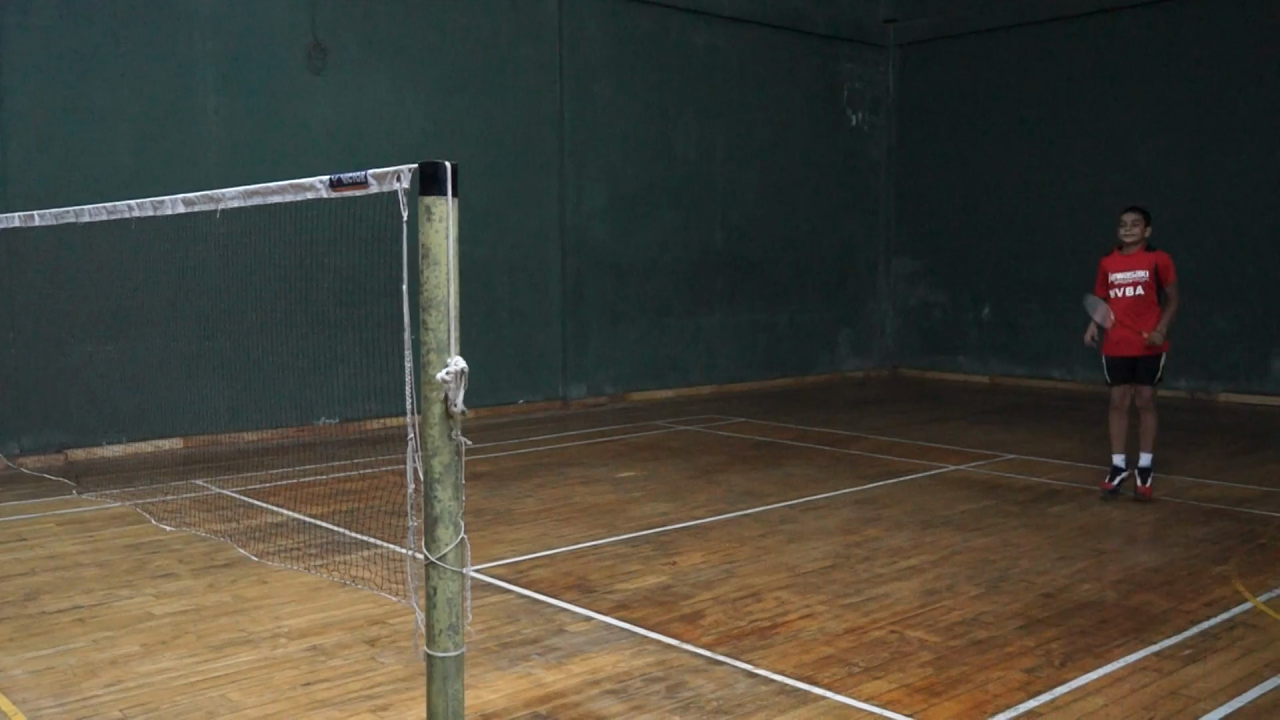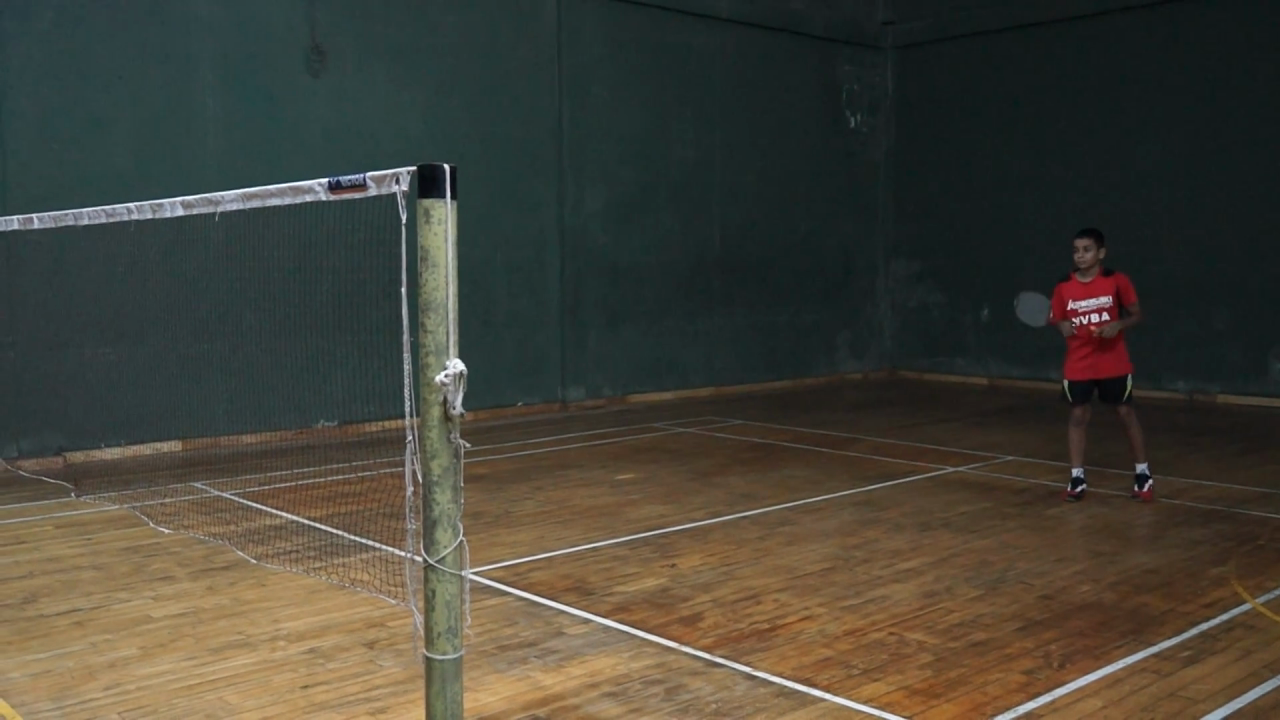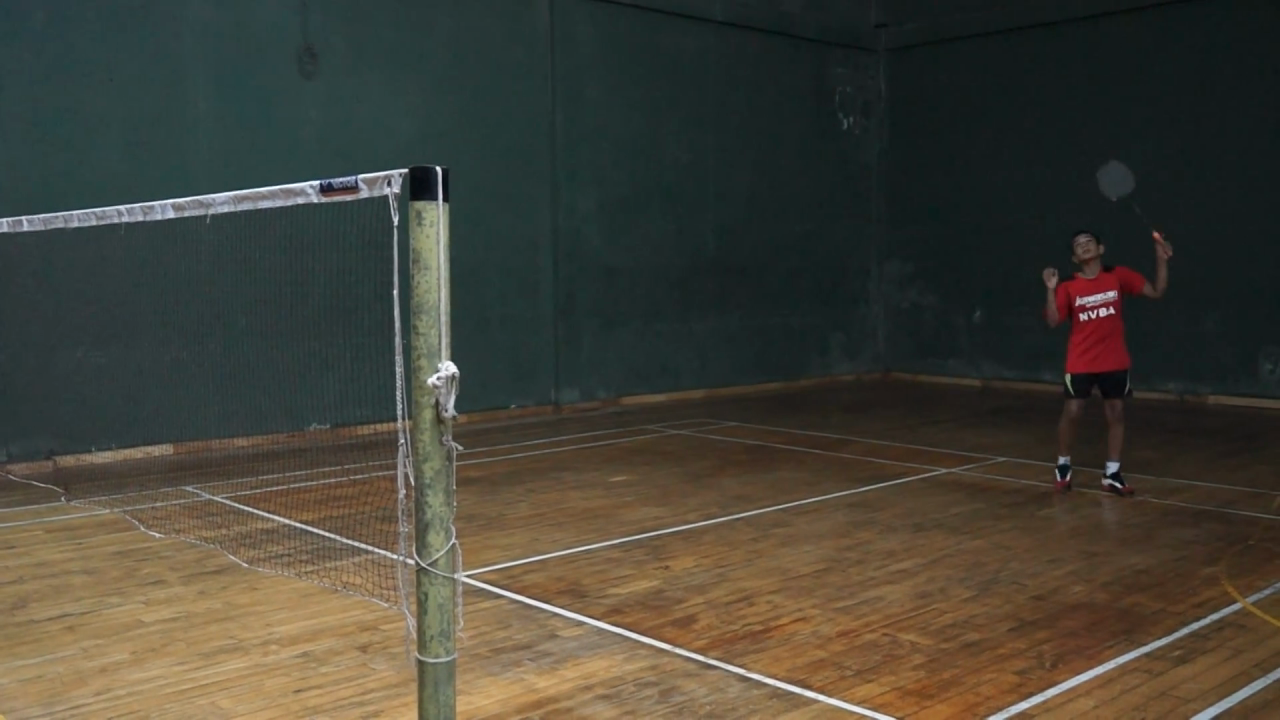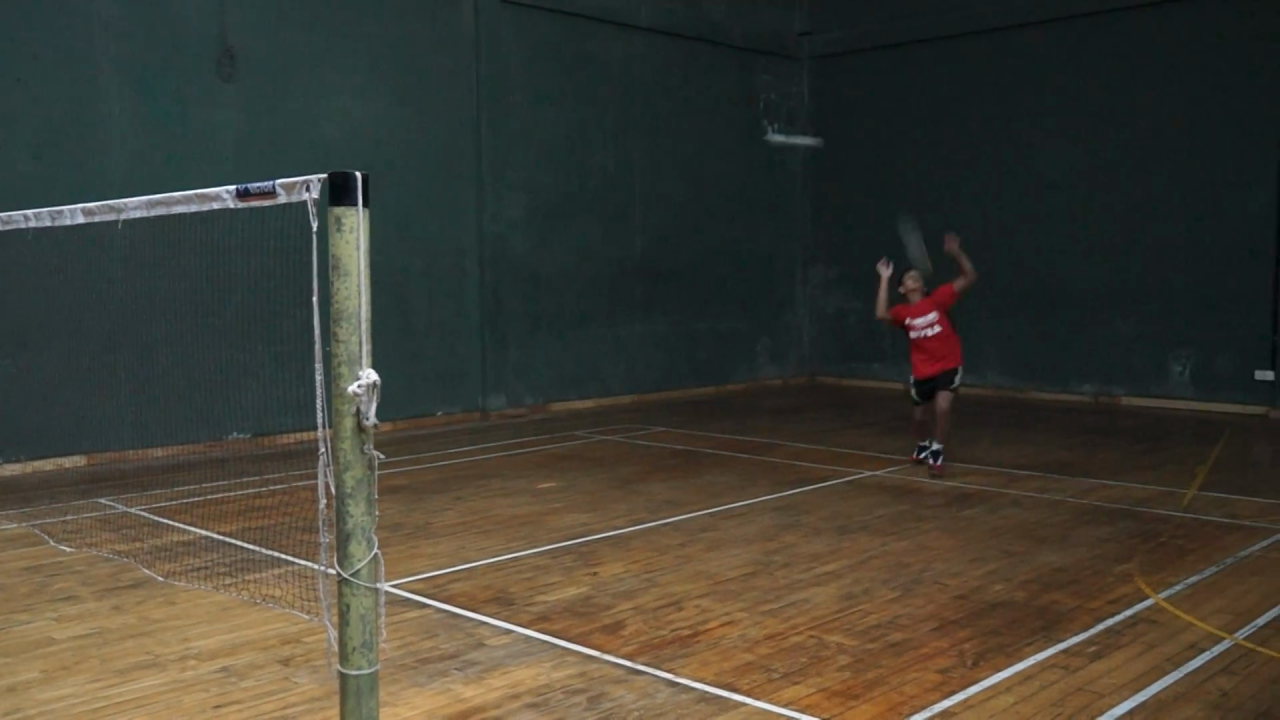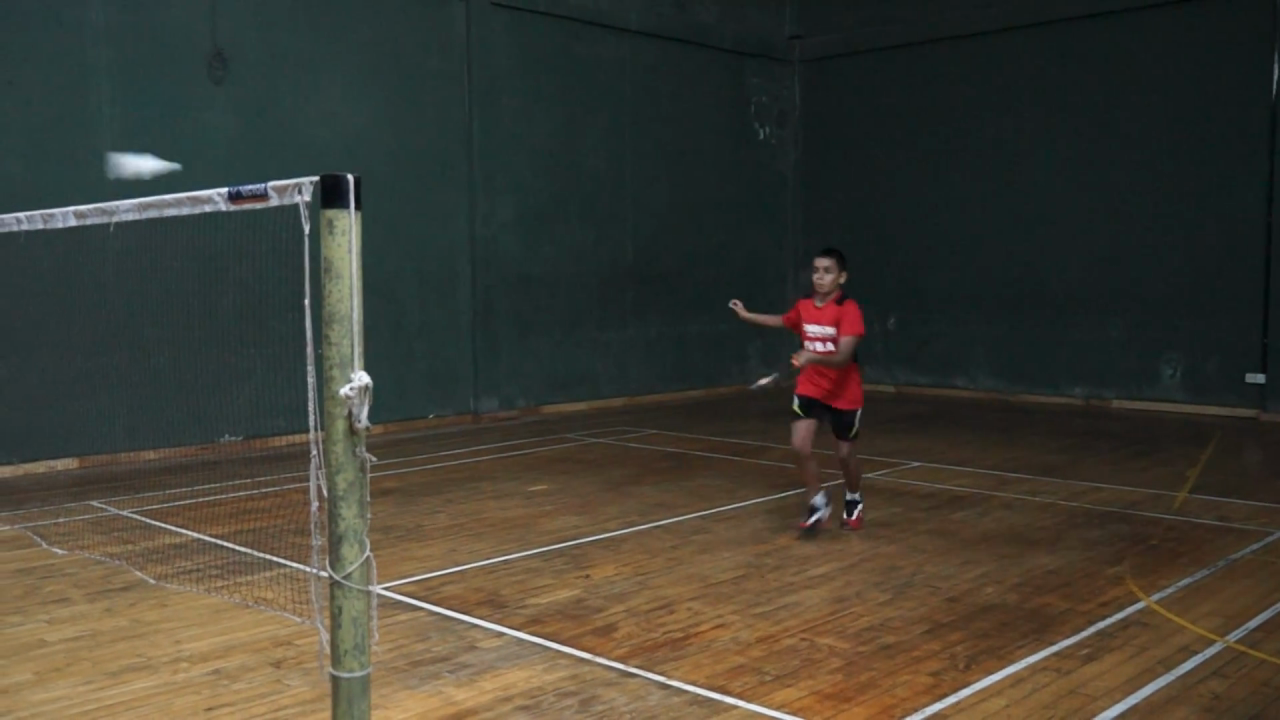
dt=1s
person 1, frame 1
left shoulder: (1159, 260)
right shoulder: (1107, 263)
left elbow: (1173, 298)
left wrist: (1162, 328)
right wrist: (1093, 326)
left hip: (1148, 344)
right hip: (1116, 344)
left knee: (1145, 402)
right knee: (1118, 401)
left ankle: (1144, 468)
right ankle: (1118, 466)
person 1, frame 2
left shoulder: (1118, 281)
right shoulder: (1063, 287)
left elbow: (1136, 315)
right elbow: (1056, 318)
left wrist: (1117, 325)
right wrist: (1063, 326)
left hip: (1114, 364)
right hip: (1078, 365)
left knee: (1126, 415)
right knee: (1078, 417)
left ankle: (1143, 473)
right ankle: (1077, 477)
person 1, frame 3
left shoulder: (1119, 275)
right shoulder: (1068, 286)
left elbow: (1156, 292)
right elbow: (1053, 321)
left wrist: (1161, 260)
right wrist: (1051, 289)
left hip: (1115, 361)
right hip: (1080, 362)
left knee: (1115, 414)
right knee: (1072, 412)
left ankle: (1112, 474)
right ankle: (1063, 464)
person 1, frame 4
left shoulder: (938, 297)
right shoulder: (902, 312)
left elbow: (969, 277)
right elbow: (881, 314)
left wrist: (957, 252)
right wrist: (884, 279)
left hip: (948, 365)
right hip: (922, 370)
left knee: (943, 406)
right knee: (919, 417)
left ankle: (937, 451)
right ankle: (923, 445)
person 1, frame 5
left shoulder: (849, 310)
right shoulder: (802, 308)
left elbow: (844, 355)
right elbow: (786, 322)
left wrist: (813, 357)
right wrist: (747, 315)
left hip: (844, 392)
right hip: (809, 389)
left knee: (845, 453)
right knee: (800, 445)
left ankle: (853, 499)
right ankle: (817, 501)
